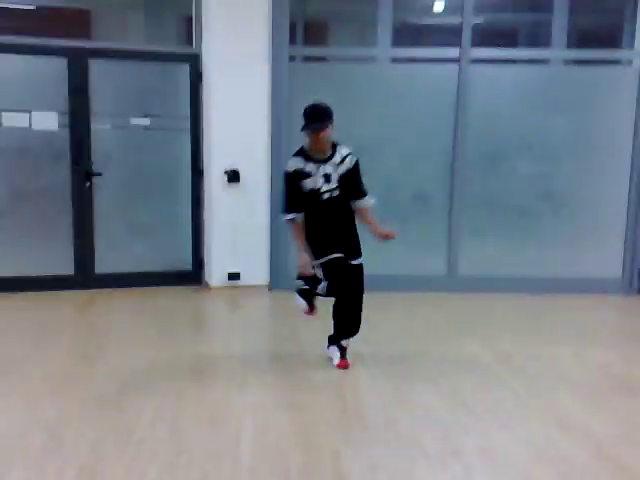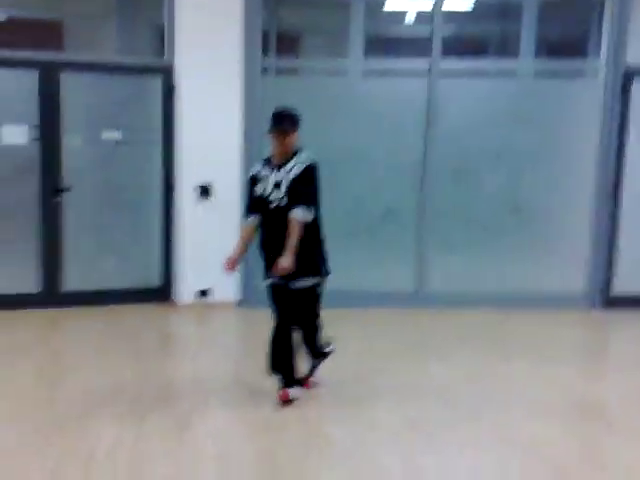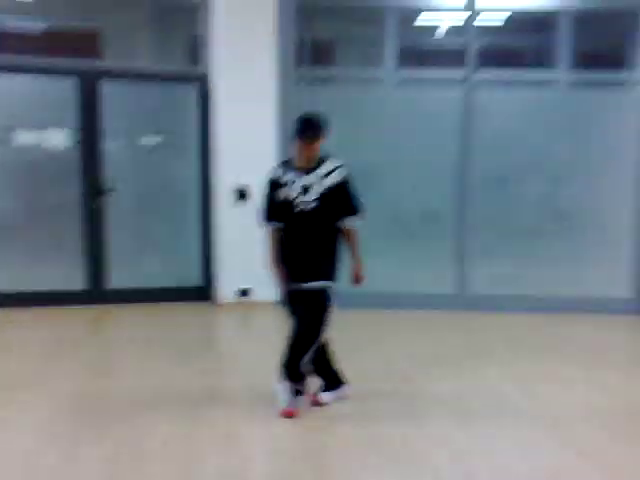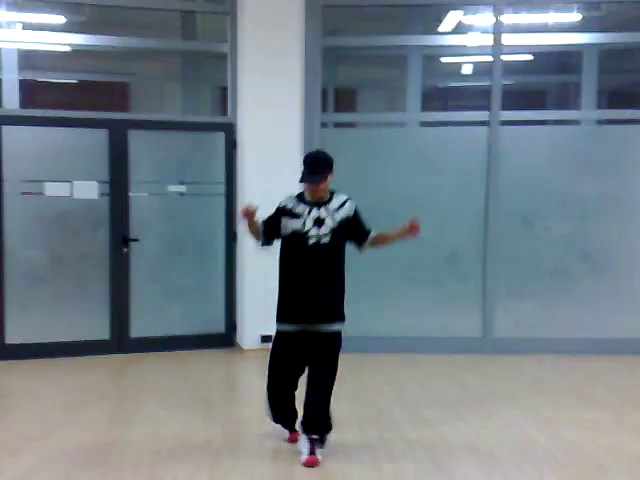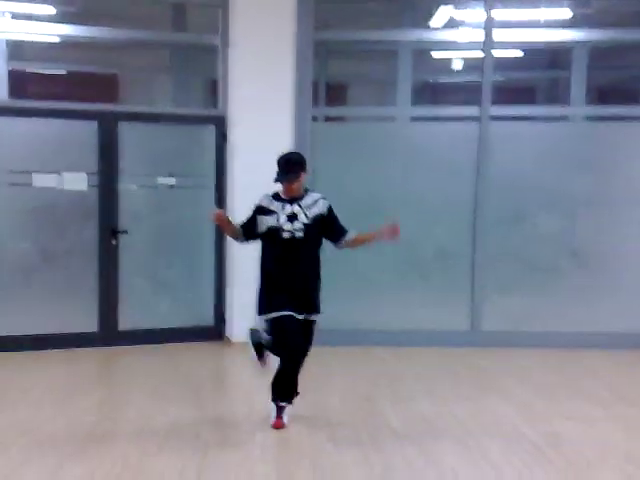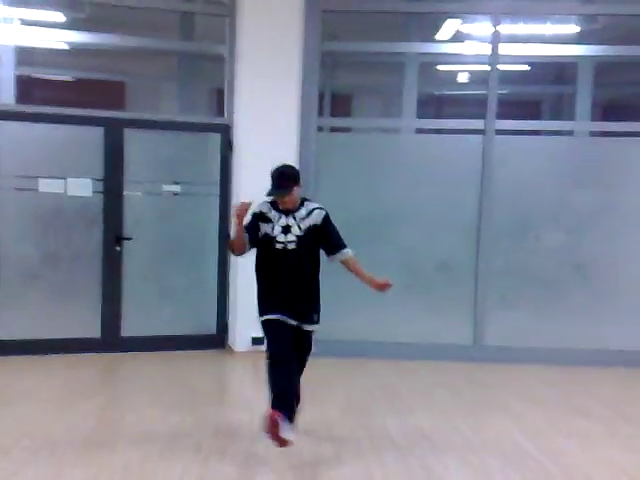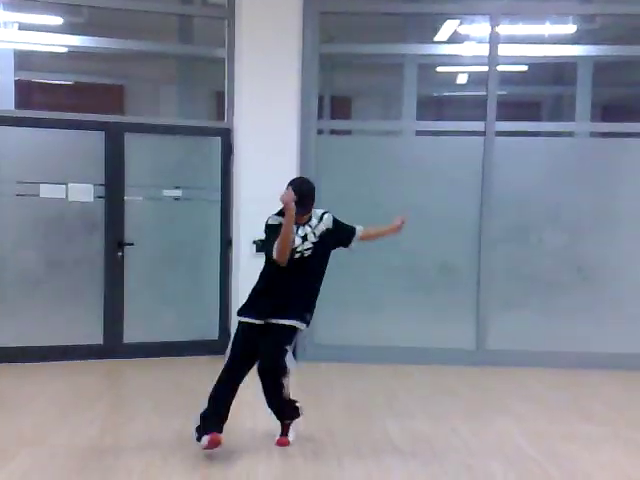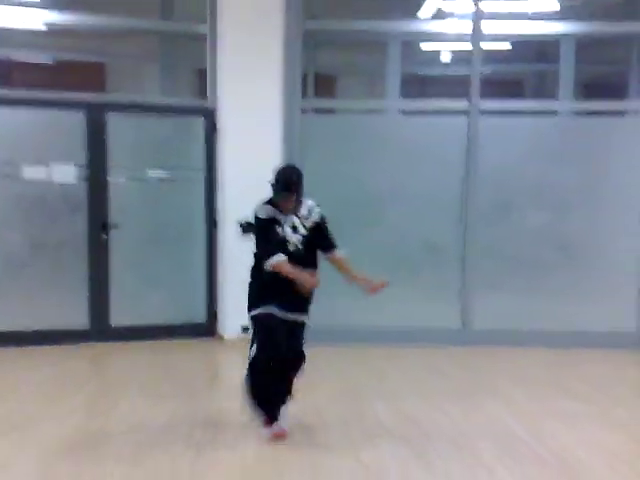
dt=0.3s
person 1, frame 1
left shoulder: (347, 158)
right shoulder: (296, 166)
left elbow: (359, 199)
right elbow: (295, 215)
left wrist: (376, 228)
right wrist: (303, 253)
left hip: (347, 238)
right hip: (321, 241)
left knee: (353, 293)
right knee: (340, 284)
left ankle: (339, 344)
right ankle: (309, 286)
person 1, frame 2
left shoulder: (305, 166)
right shoulder: (258, 173)
left elbow: (301, 213)
right elbow: (253, 217)
left wrist: (290, 255)
right wrist: (238, 252)
left hip: (306, 259)
right hip: (274, 262)
left knee: (306, 317)
right knee: (283, 322)
left ankle: (318, 353)
right ankle: (288, 381)
person 1, frame 3
left shoulder: (336, 173)
right shoulder: (280, 175)
left elbow: (346, 221)
right elbow: (275, 224)
left wrist: (357, 261)
right wrist: (277, 264)
left hip: (320, 265)
right hip: (291, 266)
left knee: (309, 326)
right knee: (308, 328)
left ankle: (293, 386)
right ankle: (332, 383)
person 1, frame 4
left shoulder: (345, 207)
right shoulder: (289, 207)
left elbow: (366, 239)
right elbow: (263, 235)
left wrist: (402, 233)
right wrist: (250, 220)
left hip: (329, 308)
right hip: (293, 308)
left knee: (323, 373)
right knee: (285, 367)
left ankle: (313, 437)
right ankle: (285, 417)
person 1, frame 5
left shoulder: (319, 204)
right shoulder: (266, 205)
left elbow: (343, 238)
right elbow: (242, 235)
left wrist: (380, 235)
right wrist: (224, 224)
left hip: (306, 294)
right hip: (276, 294)
left knee: (296, 353)
right knee: (286, 346)
left ankle: (280, 401)
right ankle: (263, 339)
person 1, frame 6
left shoulder: (316, 215)
right shoulder: (263, 213)
left elbow: (339, 252)
right elbow: (239, 249)
left wrist: (370, 280)
right wrist: (239, 222)
left hip: (305, 305)
right hip: (273, 303)
left knee: (295, 362)
right knee: (280, 356)
left ankle: (284, 417)
right ankle: (281, 416)
person 1, frame 7
left shoulder: (324, 222)
right shoulder: (275, 222)
left elbow: (355, 234)
right elbow: (280, 257)
left wrist: (391, 228)
right wrist: (290, 215)
left hip: (292, 312)
right hip: (258, 307)
left knee: (271, 366)
right knee: (235, 366)
left ankle: (287, 418)
right ankle: (209, 427)
person 1, frame 8
left shoulder: (312, 212)
right shoulder: (263, 214)
left elbow: (331, 251)
right elbow: (271, 258)
left wrist: (359, 280)
right wrist: (300, 276)
left hip: (295, 302)
right hip: (265, 298)
left knee: (290, 358)
right knee: (266, 355)
left ankle: (273, 410)
right ankle: (270, 414)
